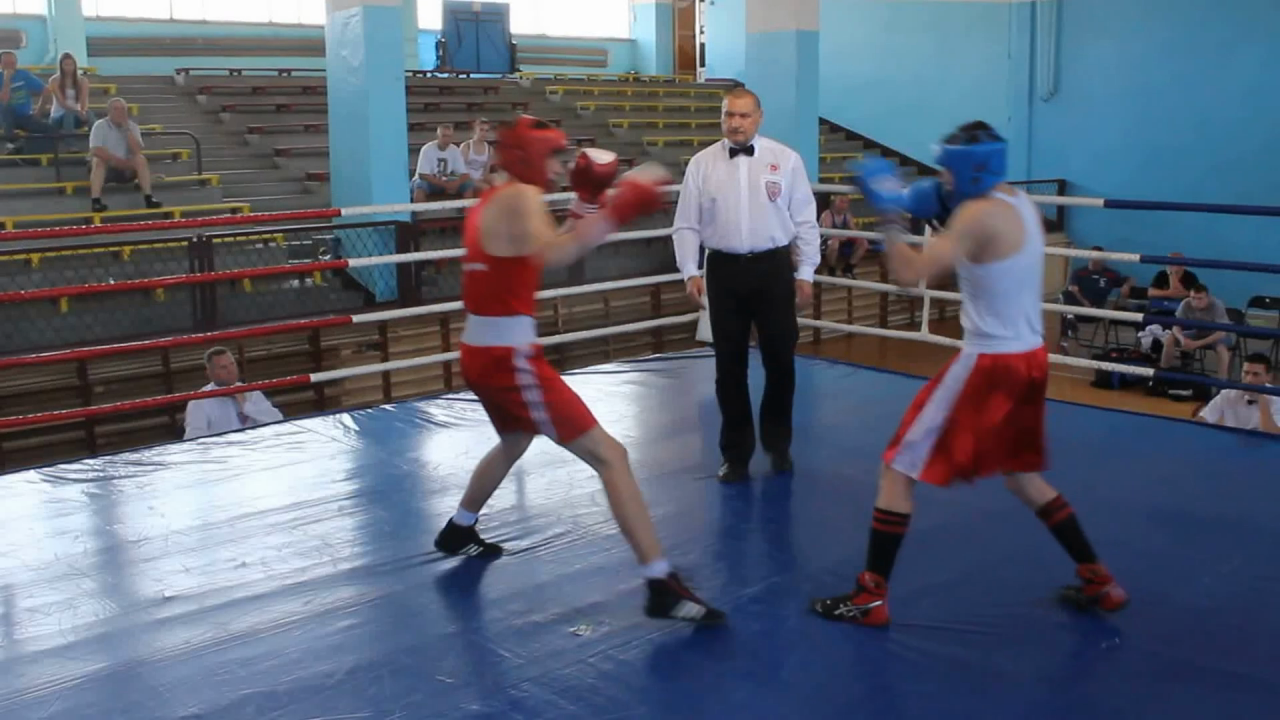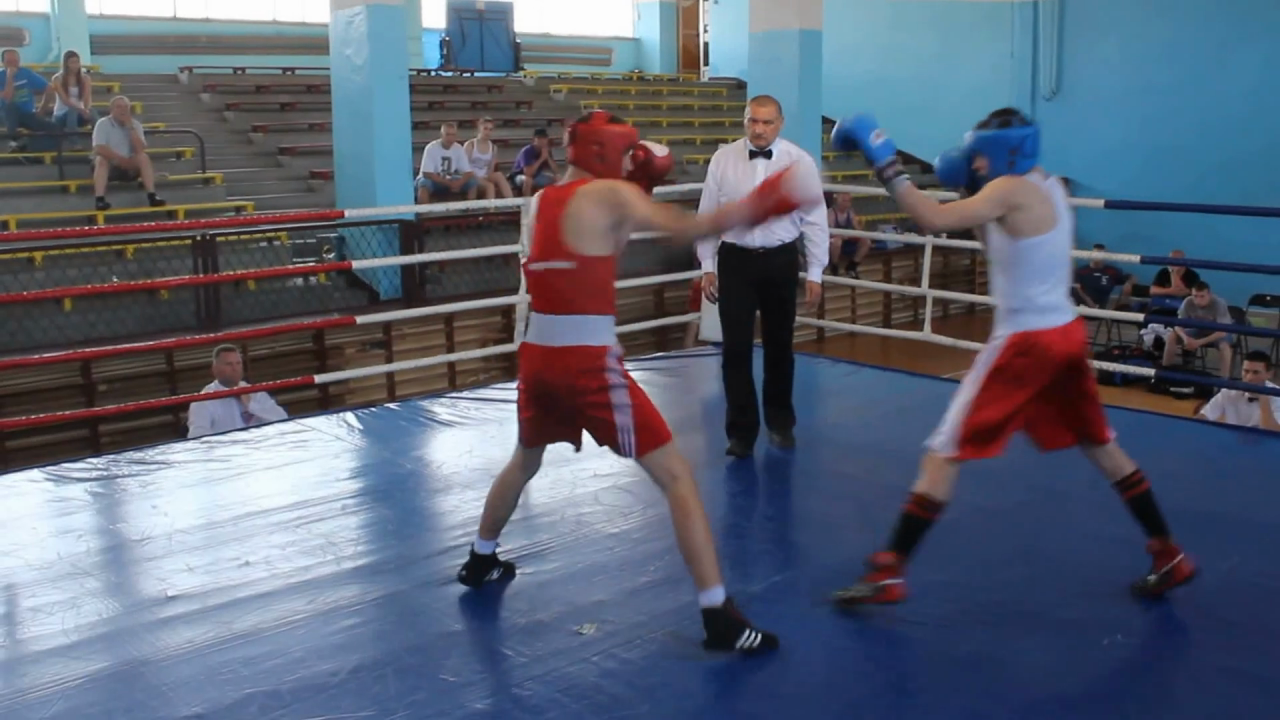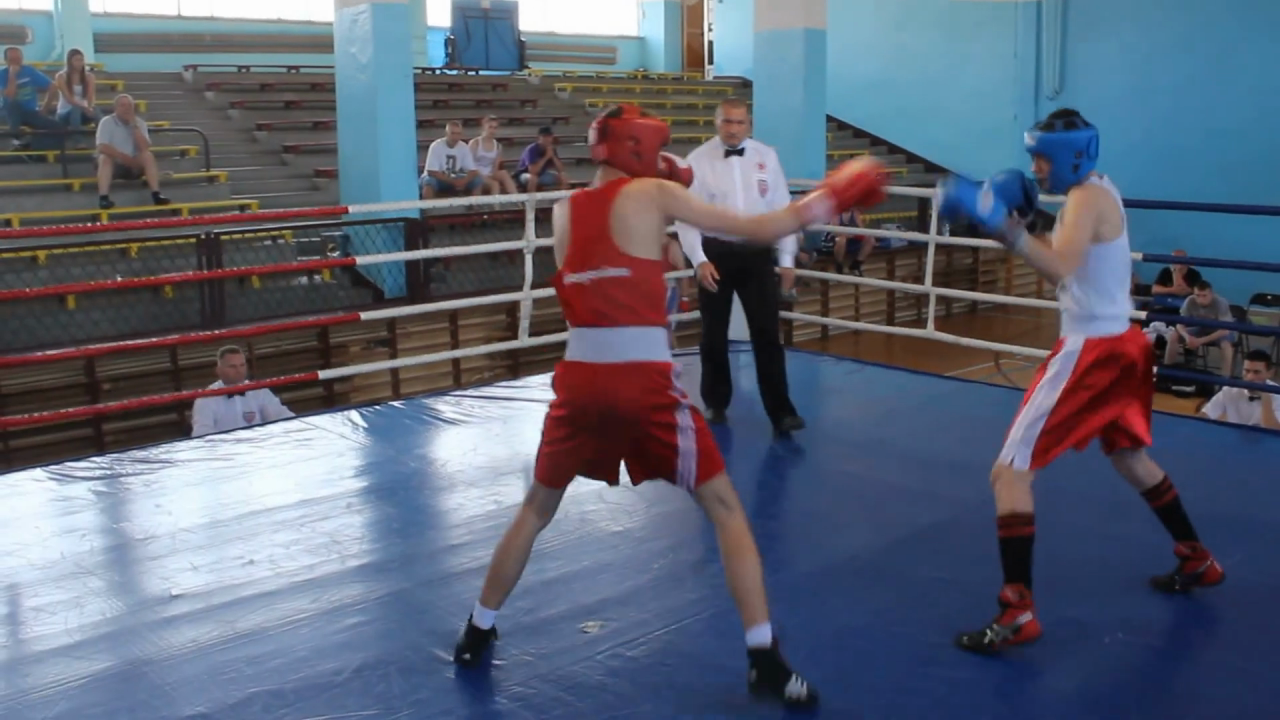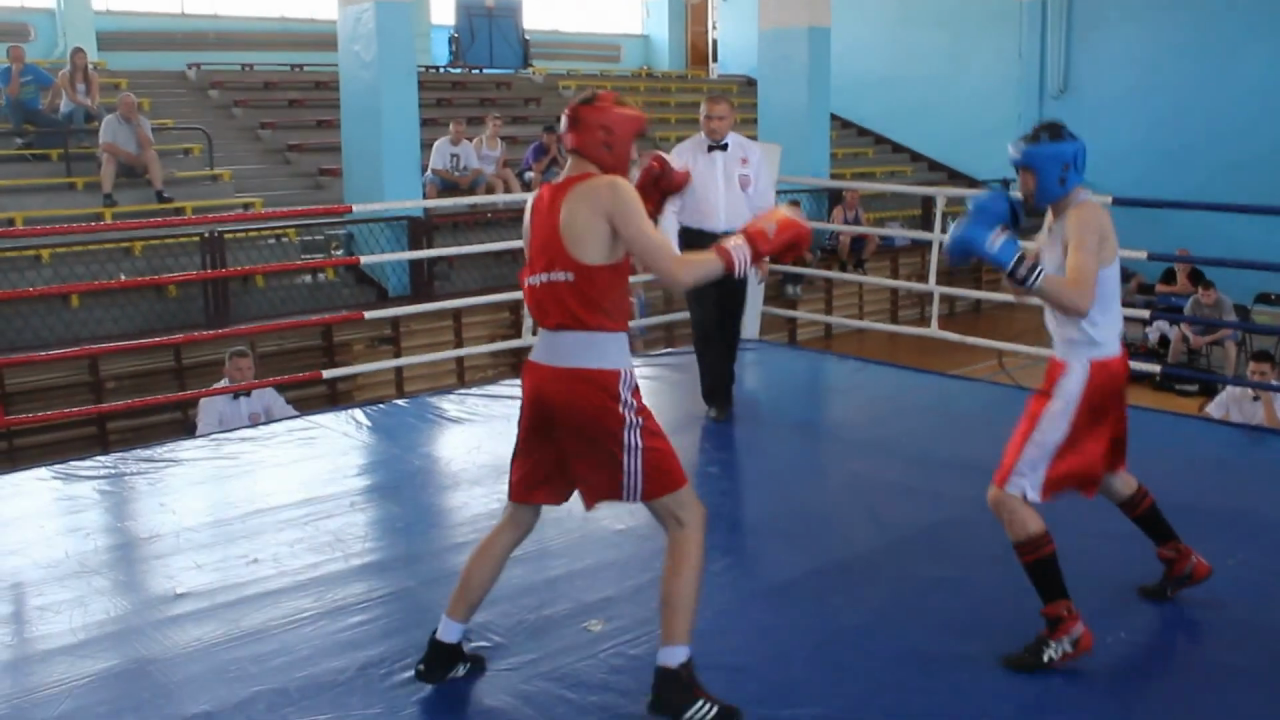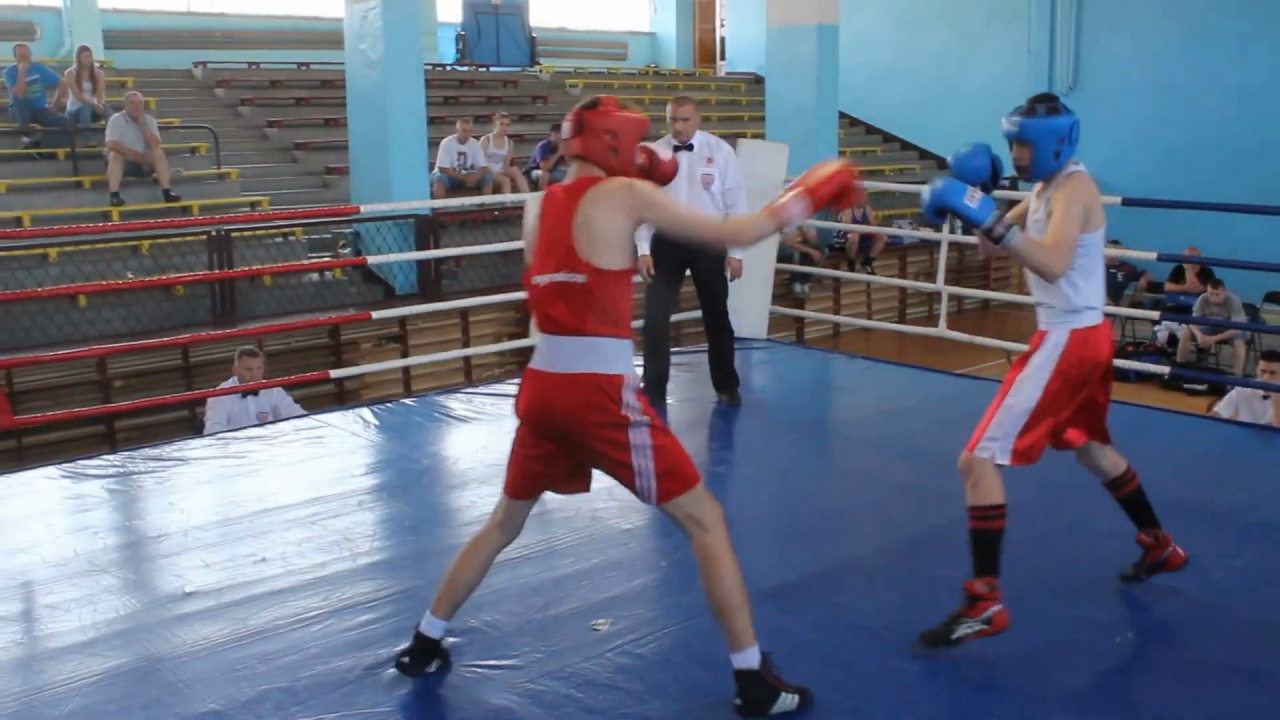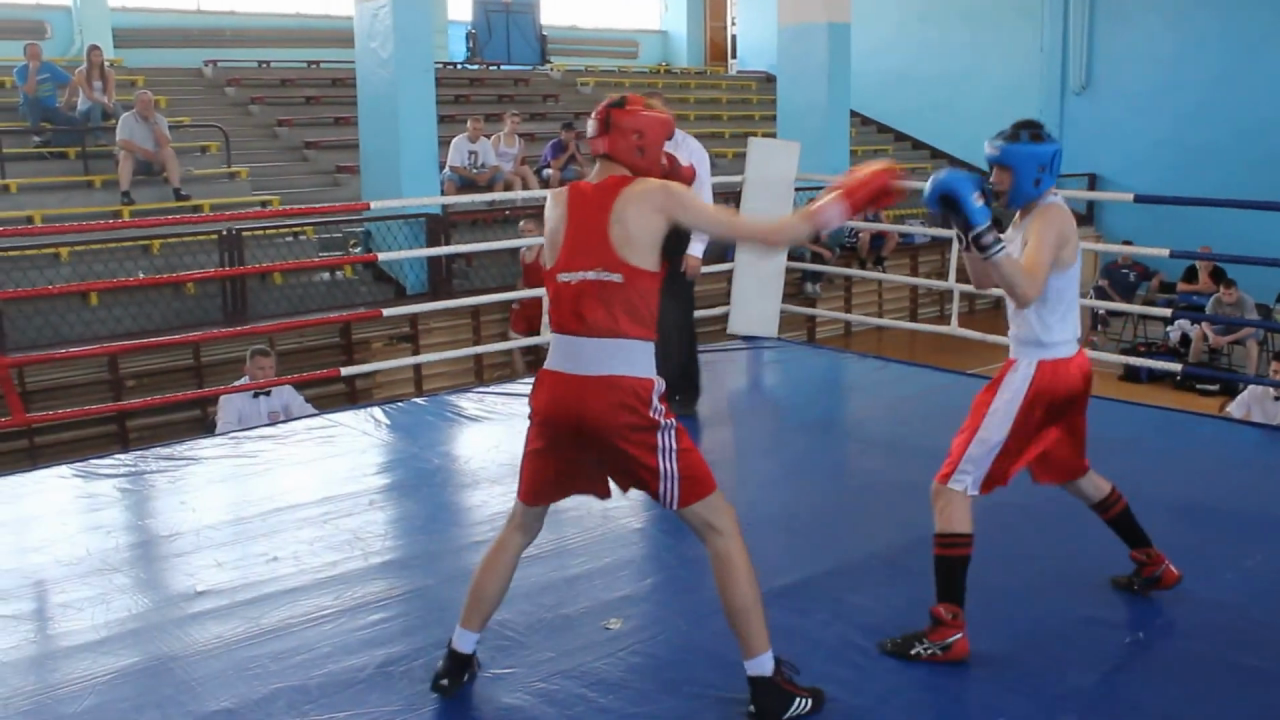
dt=0.5s
person 1, frame 1
left shoulder: (485, 204)
right shoulder: (521, 197)
left elbow: (545, 249)
right elbow: (554, 256)
left wrist: (588, 197)
right wrist: (612, 210)
left hip: (477, 353)
right hip: (509, 358)
left knee: (516, 441)
right knee: (611, 458)
left ankle: (458, 531)
right ankle: (662, 586)
person 1, frame 2
left shoulder: (541, 202)
right shoulder: (604, 194)
right elbow: (683, 230)
left wrist: (637, 186)
right wrist: (759, 201)
left hip: (537, 357)
right hip: (589, 362)
left knee: (525, 457)
right knee: (677, 478)
left ankle: (480, 560)
right ankle: (720, 618)
person 1, frame 3
left shoulder: (564, 209)
right shoulder: (652, 192)
right elbow: (756, 229)
right wrist: (832, 196)
left hip: (580, 377)
right hip: (645, 380)
left knee: (536, 508)
right knee: (726, 511)
left ankle: (477, 634)
right ankle: (767, 661)
person 1, frame 4
left shoulder: (537, 203)
right shoulder: (610, 193)
right elbow: (678, 275)
left wrist: (651, 199)
right wrist: (753, 245)
left hip: (540, 383)
right hip: (600, 391)
left knee: (516, 522)
right knee: (687, 522)
left ankle: (444, 648)
person 1, frame 5
left shoulder: (537, 206)
right shoulder: (624, 193)
right elbow: (733, 234)
right wrist: (804, 198)
left hip: (543, 387)
right hip: (603, 392)
left knee: (503, 523)
right knee: (704, 522)
left ankle: (424, 645)
person 1, frame 6
left shoulder: (558, 202)
right shoulder: (658, 196)
right elbow: (770, 235)
right wrist: (845, 198)
left hip: (557, 390)
right hip: (625, 396)
left knee: (520, 527)
right knee: (719, 529)
left ankle: (458, 657)
person 2, frame 1
left shoulder: (977, 215)
right shoulder: (1019, 206)
left elbow: (908, 274)
left wrist: (889, 210)
right wrist: (946, 216)
left hip: (988, 364)
right hip: (1028, 358)
left knee: (900, 469)
right knee: (1023, 475)
left ankle: (871, 596)
right ankle: (1098, 580)
person 2, frame 2
left shoulder: (1010, 190)
right shoulder: (1049, 187)
left elbow: (934, 219)
left wrist: (886, 163)
right wrist: (971, 187)
left hip: (1024, 343)
right hip: (1066, 337)
left knee: (943, 456)
right knee: (1101, 446)
left ankle: (887, 573)
right ankle: (1170, 555)
person 2, frame 3
left shoulder: (1087, 199)
right shoulder: (1097, 193)
left elbow: (1057, 268)
right elbow: (1059, 267)
left wrist: (1001, 223)
right wrist: (1020, 218)
left hip: (1091, 349)
right hip: (1123, 343)
left knee: (1009, 470)
right knee: (1128, 454)
left ankle: (1017, 612)
right ankle: (1197, 559)
person 2, frame 4
left shoulder: (1084, 218)
right shoulder: (1060, 215)
left elbow: (1078, 301)
right elbow: (1025, 279)
left wrist: (1012, 258)
right wrist: (999, 238)
left hip: (1091, 371)
right hip: (1091, 365)
left knee: (1008, 495)
right knee: (1102, 473)
left ankle: (1066, 628)
right ankle: (1182, 560)
person 2, frame 5
left shoulder: (1074, 188)
right shoulder: (1045, 188)
left elbow: (1053, 265)
right elbow: (996, 248)
left wrist: (985, 214)
right wrist: (978, 208)
left hip: (1069, 341)
right hip: (1084, 337)
left knee: (978, 460)
right knee: (1091, 446)
left ankle: (984, 601)
right ankle: (1159, 546)
person 2, frame 6
left shoulder: (1049, 220)
right shoulder: (1031, 215)
left elbow: (1024, 290)
right elbow: (985, 281)
left wrist: (979, 226)
right wrist: (965, 226)
left hip: (1038, 372)
right hip: (1066, 366)
left knee: (952, 490)
right knee: (1076, 476)
left ankle: (948, 628)
right ankle: (1153, 564)
person 3, frame 1
left shoulder: (786, 160)
right shoulder: (701, 163)
left elbow: (805, 220)
right elbow: (686, 225)
left wrist: (805, 273)
right wrist: (691, 271)
left hip: (773, 268)
right hip: (723, 270)
left knee: (780, 360)
right knee: (729, 366)
left ankle: (777, 442)
right ankle: (736, 454)
person 3, frame 2
left shoulder: (800, 163)
right shoulder: (723, 159)
left elbow: (815, 222)
left wrist: (814, 273)
right wrist: (707, 267)
left hip: (780, 261)
right hip: (736, 260)
left knee: (779, 345)
right knee: (735, 348)
left ankle: (779, 422)
right ankle: (740, 432)
person 3, frame 3
left shoulder: (766, 158)
right shoulder: (697, 161)
left elbow: (782, 211)
left wrist: (786, 258)
right wrist: (698, 259)
left hip: (757, 252)
right hip: (716, 254)
left knee: (767, 334)
right knee: (714, 335)
left ankle: (781, 412)
right ankle: (716, 403)
person 3, frame 4
left shoulder: (751, 153)
right shoulder: (681, 155)
left elbow: (764, 204)
right elbow: (669, 207)
right hip: (696, 244)
left knee: (730, 321)
right knee: (705, 324)
left ankle: (723, 390)
right ankle: (716, 397)
person 3, frame 5
left shoulder: (720, 151)
left elbow: (736, 203)
left wrist: (735, 251)
right wrist: (643, 249)
right hip: (667, 241)
left knee: (716, 317)
right knee: (655, 316)
left ankle: (726, 384)
right ankle: (654, 389)
person 3, frame 6
left shoulder: (689, 148)
left elbow: (703, 202)
left wrist: (695, 250)
left hip: (677, 239)
left knee: (678, 320)
right knee: (653, 321)
left ankle: (685, 392)
right ankle: (664, 391)
